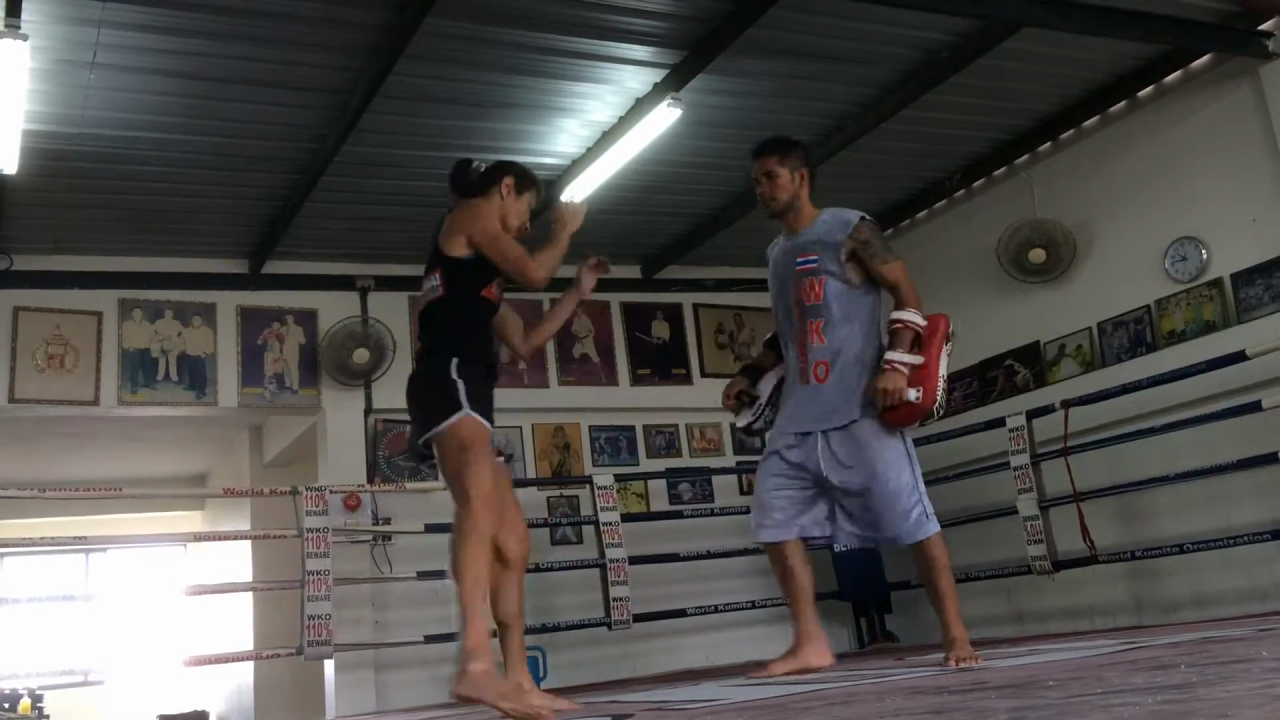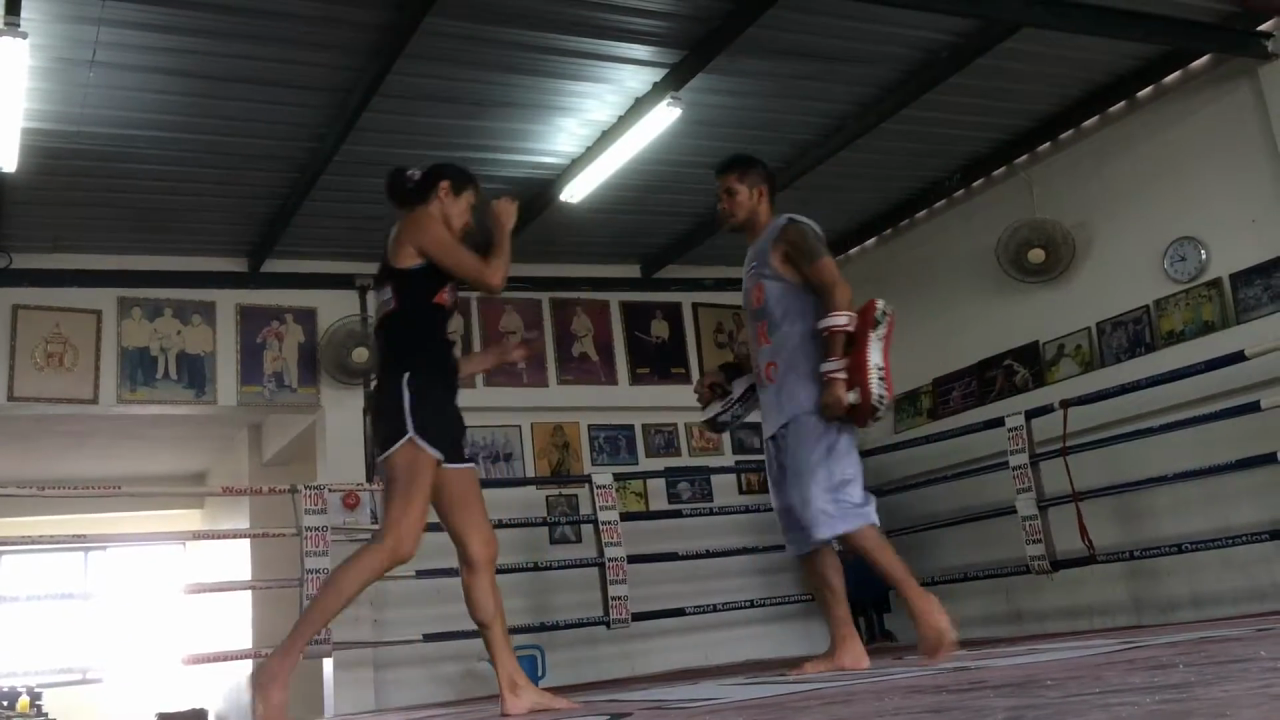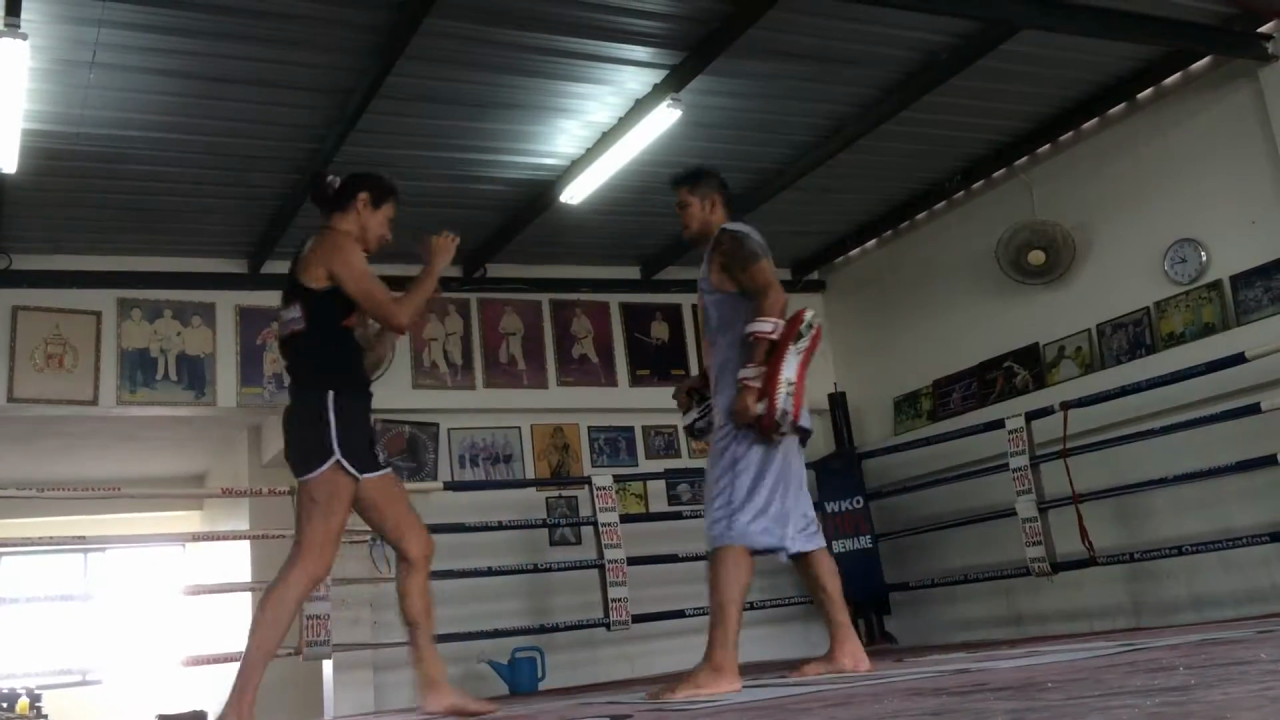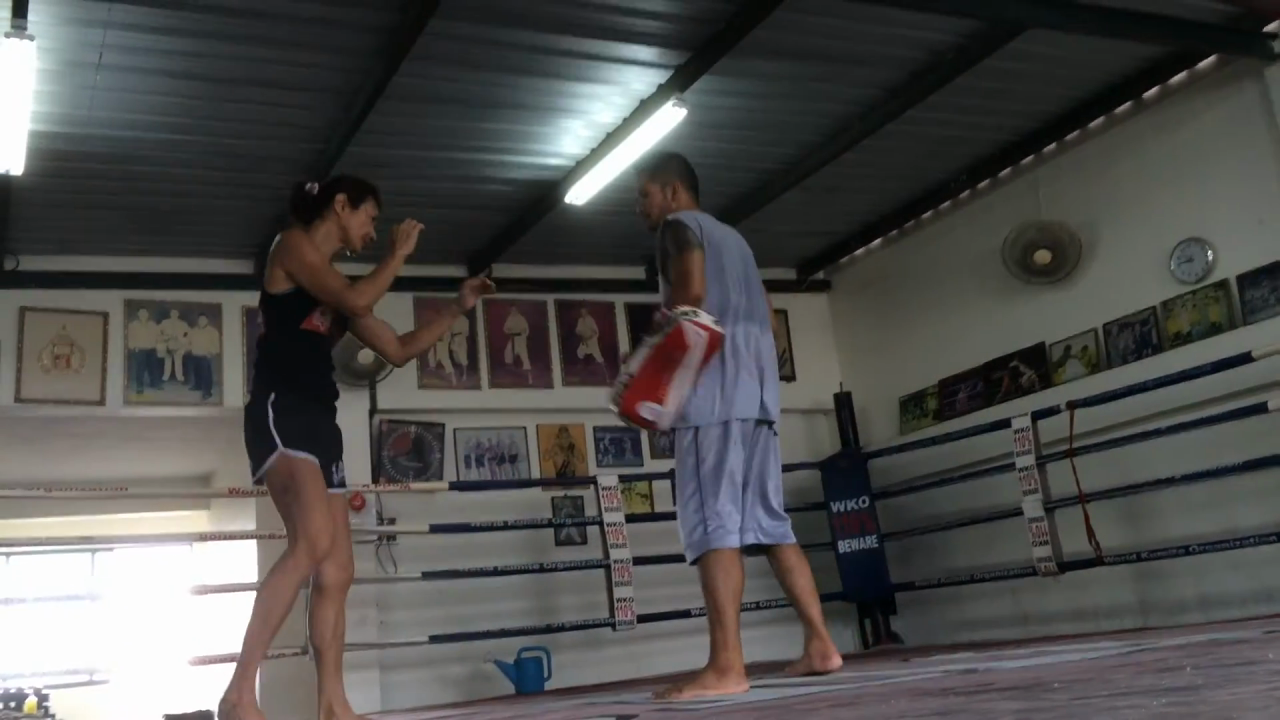
dt=0.3s
person 1, frame 1
left shoulder: (476, 267)
right shoulder: (471, 213)
left elbow: (522, 342)
right elbow: (533, 273)
left wrist: (578, 291)
right wrist: (564, 229)
left hip: (458, 390)
right hip: (451, 381)
left knee: (509, 546)
right knee: (482, 505)
right ankle: (475, 663)
person 1, frame 2
left shoulder: (411, 267)
right shoulder: (420, 225)
right elbow: (490, 277)
left wrist: (495, 356)
right wrist: (502, 226)
left hip: (434, 406)
right hip: (410, 399)
left knee: (480, 550)
right knee: (399, 540)
right ankle: (278, 669)
person 1, frame 3
left shoulder: (322, 265)
right shoulder: (332, 244)
right elbow: (398, 316)
left wrist: (383, 337)
right wrist: (435, 266)
left hip: (343, 421)
right hip: (327, 416)
left knee: (415, 546)
right knee: (312, 561)
person 1, frame 4
left shoulder: (334, 281)
right shoulder: (291, 244)
left elbow: (399, 347)
right elbow: (354, 302)
left wrist: (459, 305)
right wrist: (397, 256)
left hip: (315, 423)
right hip: (281, 411)
left knee: (332, 573)
right knee: (315, 546)
person 2, frame 1
left shoulder: (849, 229)
right shoulder: (777, 252)
left elbow: (907, 293)
left wrist: (895, 363)
right wrist: (750, 374)
left hip: (859, 407)
right hip: (797, 415)
left knee: (908, 515)
right knee: (775, 518)
left ankle: (956, 635)
right ankle: (810, 642)
person 2, frame 2
left shoulder: (790, 232)
right shoulder: (755, 257)
left elbow: (838, 295)
left wrist: (833, 377)
right wrist: (725, 374)
left hip: (813, 401)
right hip: (783, 410)
left knee: (827, 511)
right knee: (803, 528)
left ankle: (920, 602)
right ankle: (845, 644)
person 2, frame 3
left shoulder: (731, 240)
right shoulder: (724, 257)
left elbow: (773, 298)
left wrist: (750, 384)
right wrist: (705, 380)
left hip: (753, 411)
right hip: (760, 410)
left knee: (731, 524)
right knee: (795, 527)
left ankle: (721, 663)
right ankle: (845, 646)
person 2, frame 4
left shoulder: (680, 226)
right shoulder: (733, 238)
left elbow: (691, 293)
left hip: (712, 399)
right hip: (757, 397)
left knee: (713, 525)
right knee: (768, 523)
left ankle: (726, 666)
right ankle: (820, 644)
